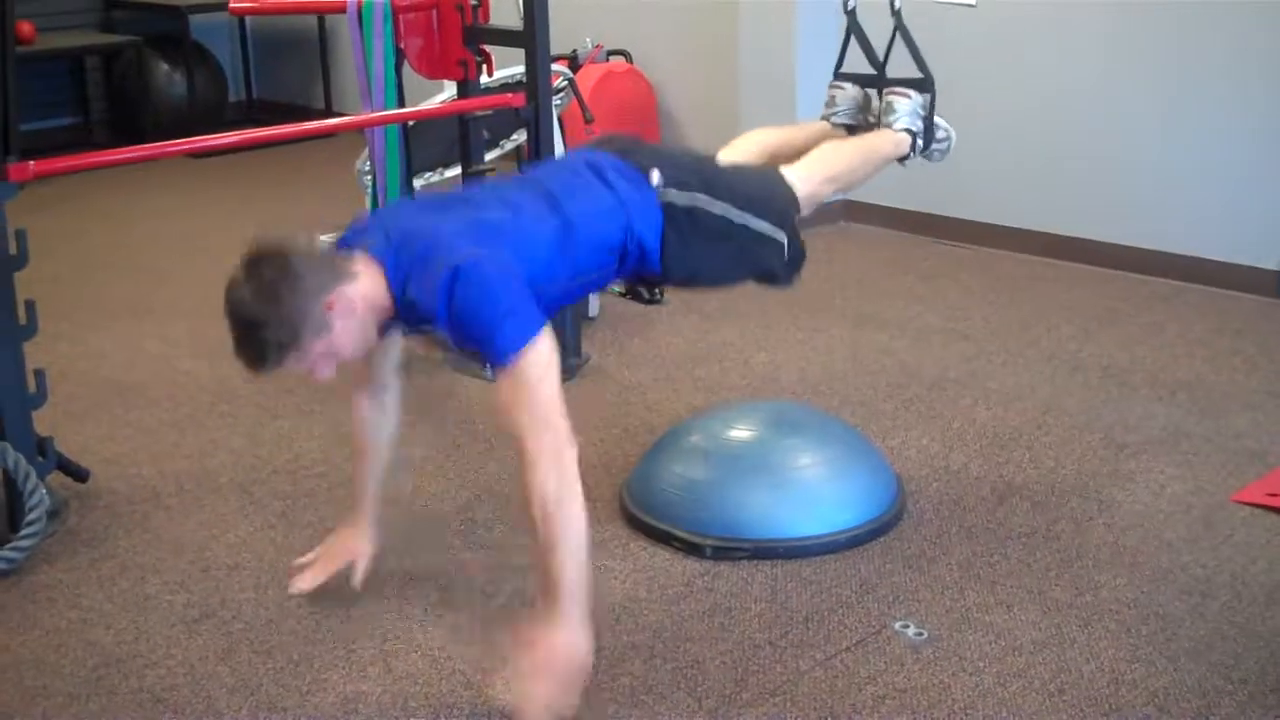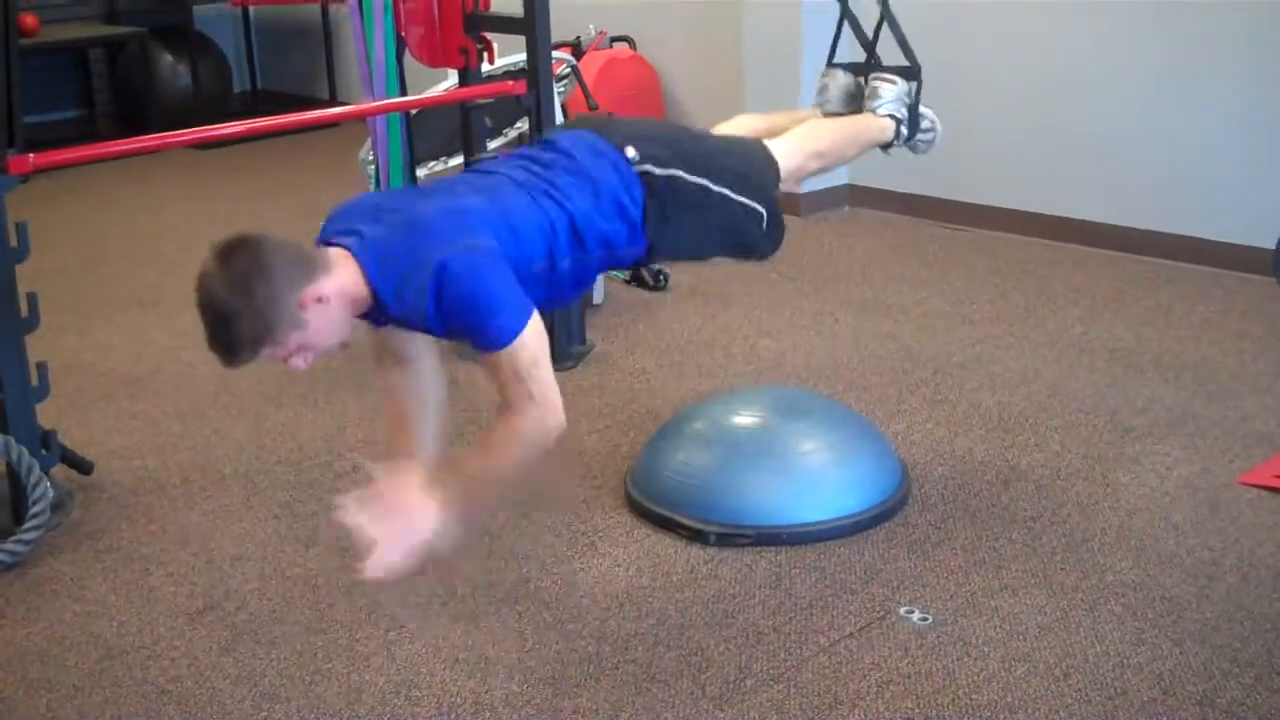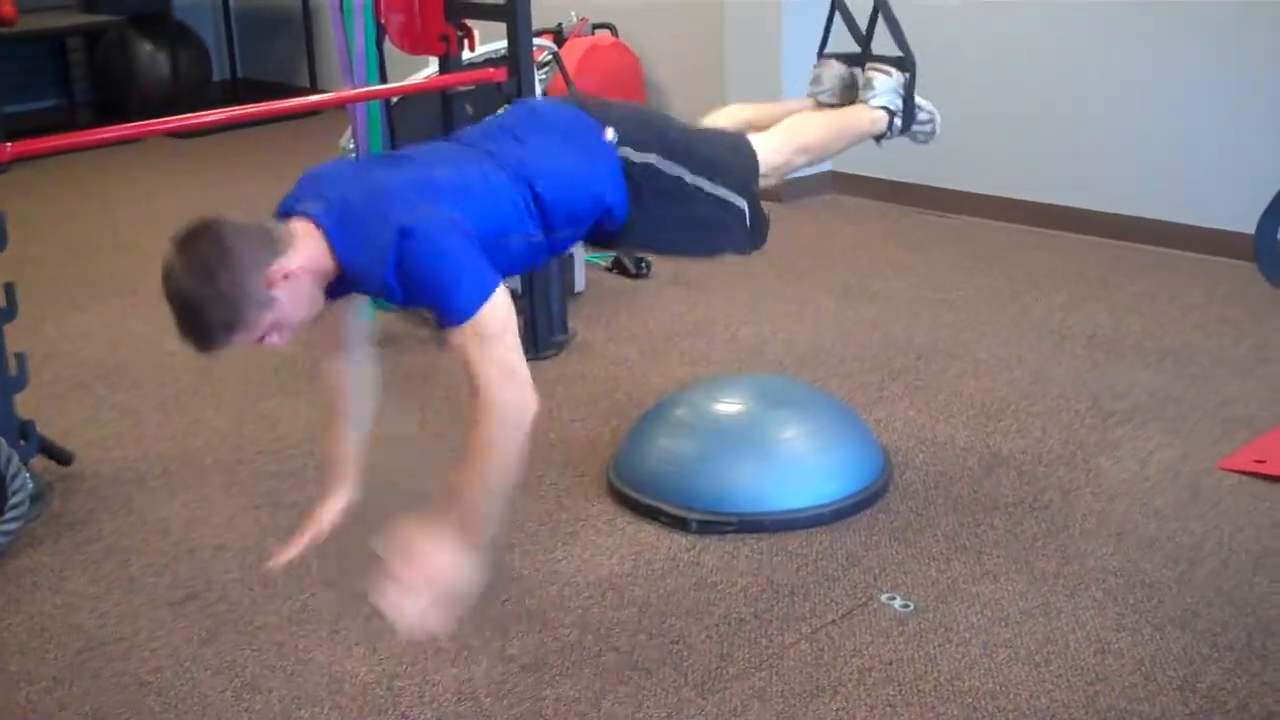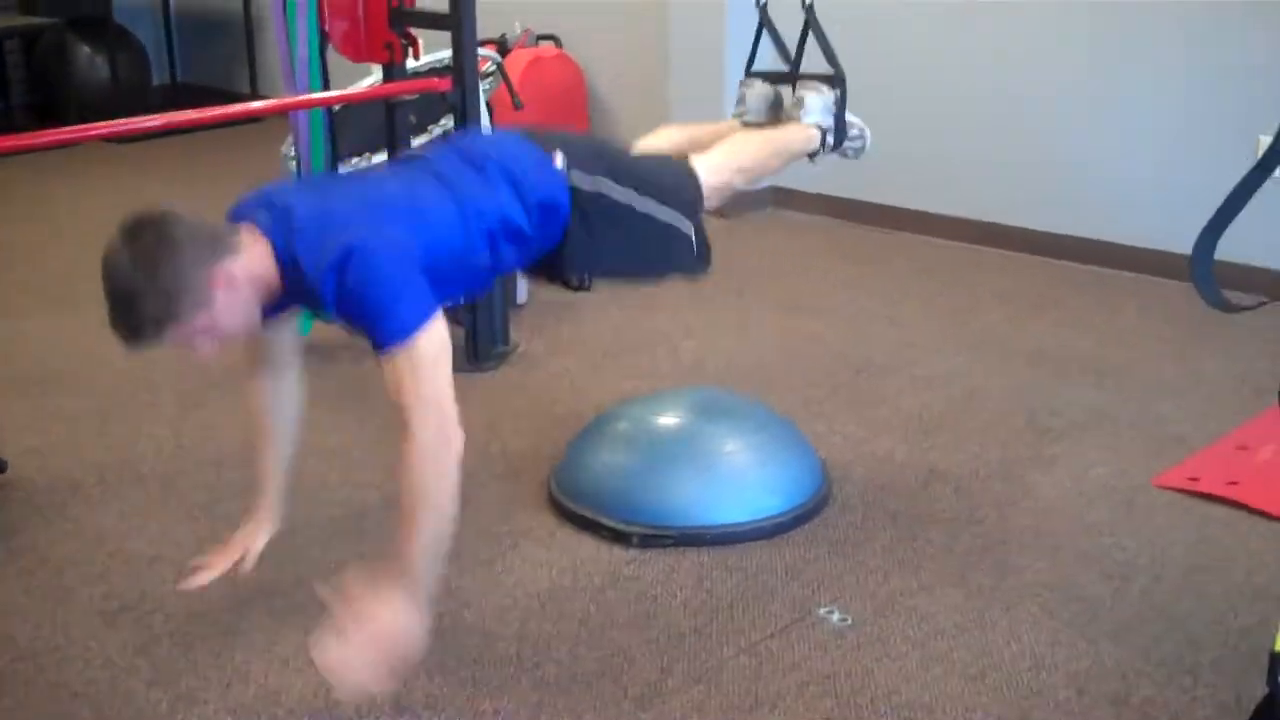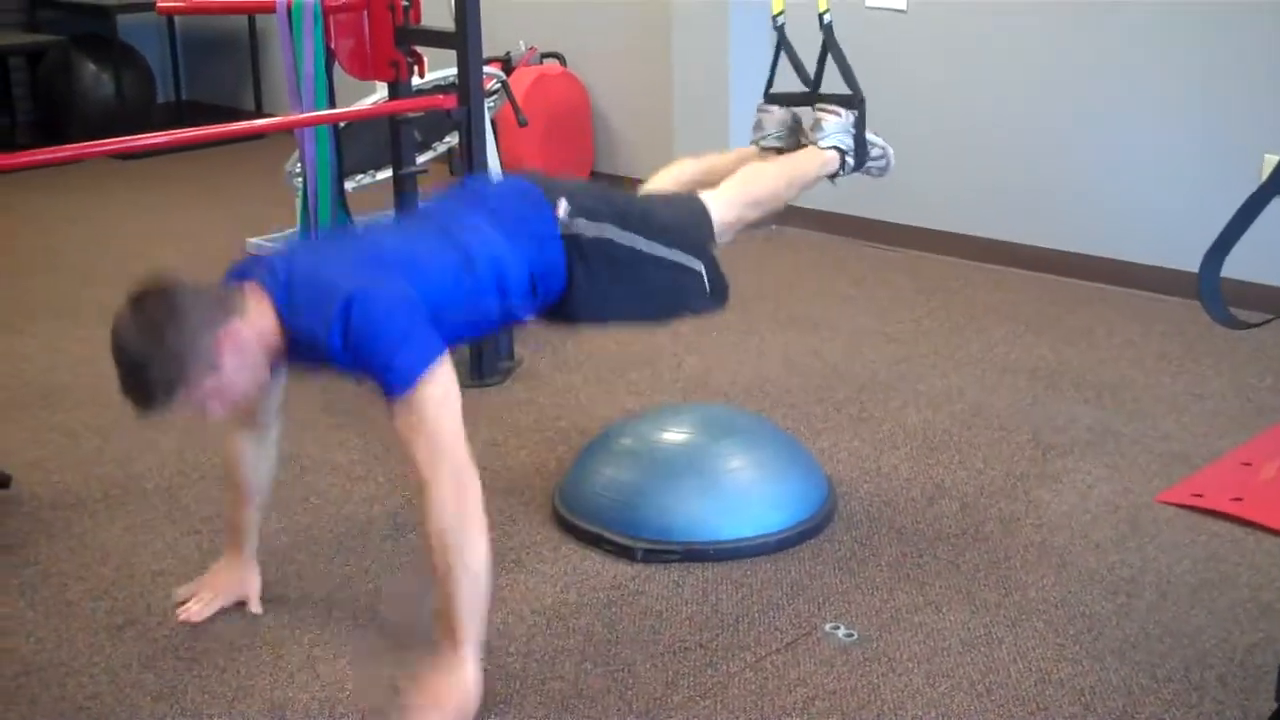
dt=1s
person 1, frame 1
left shoulder: (467, 283)
right shoulder: (355, 261)
left elbow: (552, 455)
right elbow: (375, 386)
left wrist: (565, 619)
right wrist: (360, 525)
left hip: (648, 205)
right hip: (591, 182)
left knee: (786, 194)
right knee: (727, 170)
left ankle: (899, 128)
right ankle: (839, 116)
person 1, frame 2
left shoulder: (458, 270)
right shoulder: (341, 255)
left elbow: (543, 415)
right elbow: (407, 361)
left wrist: (435, 495)
right wrist: (412, 481)
left hip: (637, 184)
right hip: (569, 159)
left knee: (783, 161)
right knee: (718, 140)
left ankle: (885, 114)
right ankle: (838, 92)
person 1, frame 3
left shoulder: (413, 241)
right shoulder: (299, 225)
left elbow: (511, 402)
right elbow: (346, 350)
left wrist: (455, 538)
right wrist: (342, 487)
left hip: (609, 165)
right hip: (544, 138)
left knee: (757, 155)
right knee: (708, 134)
left ankle: (880, 106)
right ankle: (826, 84)
person 1, frame 4
left shoulder: (359, 261)
right shoulder: (249, 237)
left elbow: (435, 437)
right elbow: (275, 372)
left wrist: (403, 591)
right wrist: (260, 519)
left hip: (553, 191)
right hip: (488, 176)
left knee: (698, 181)
right knee: (641, 161)
left ankle: (811, 123)
right ankle: (754, 113)
person 1, frame 5
left shoulder: (360, 316)
right shoulder: (247, 295)
left elbow: (453, 482)
right elbow: (253, 419)
right wrist: (241, 556)
left hip: (564, 238)
right hip: (493, 220)
left knee: (703, 224)
right knee: (654, 200)
left ankle: (829, 146)
right ankle: (771, 137)
